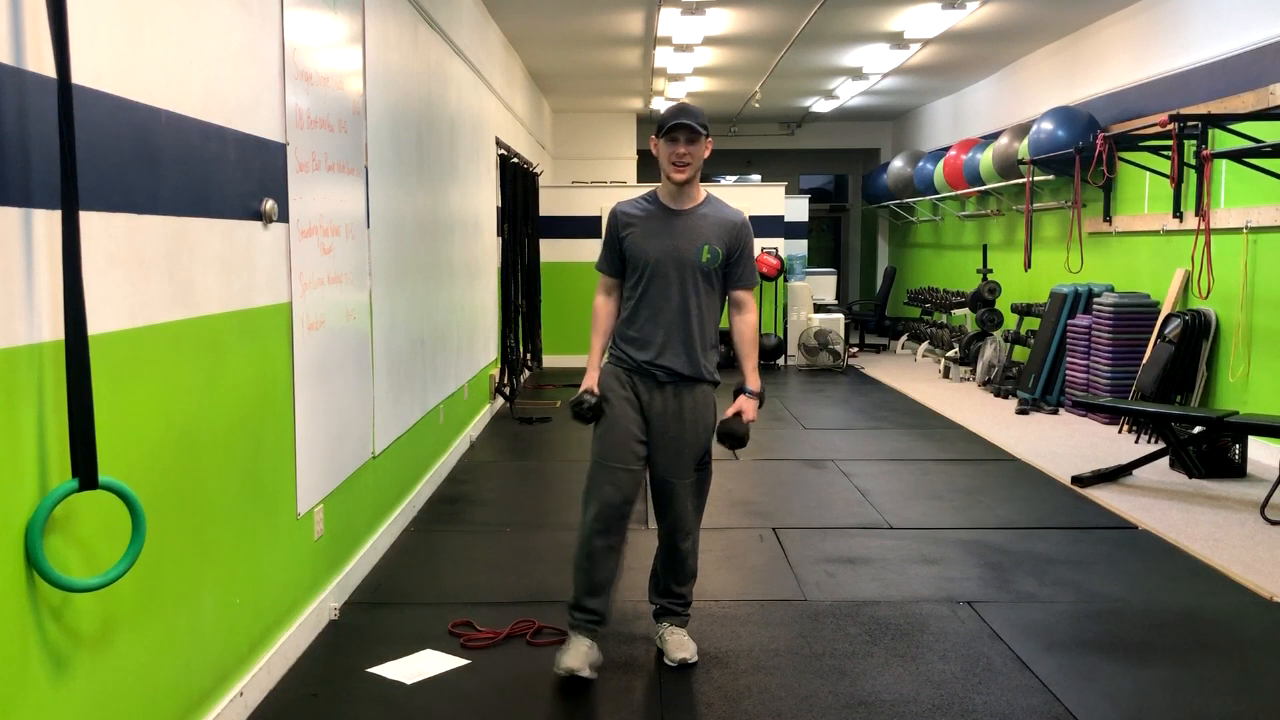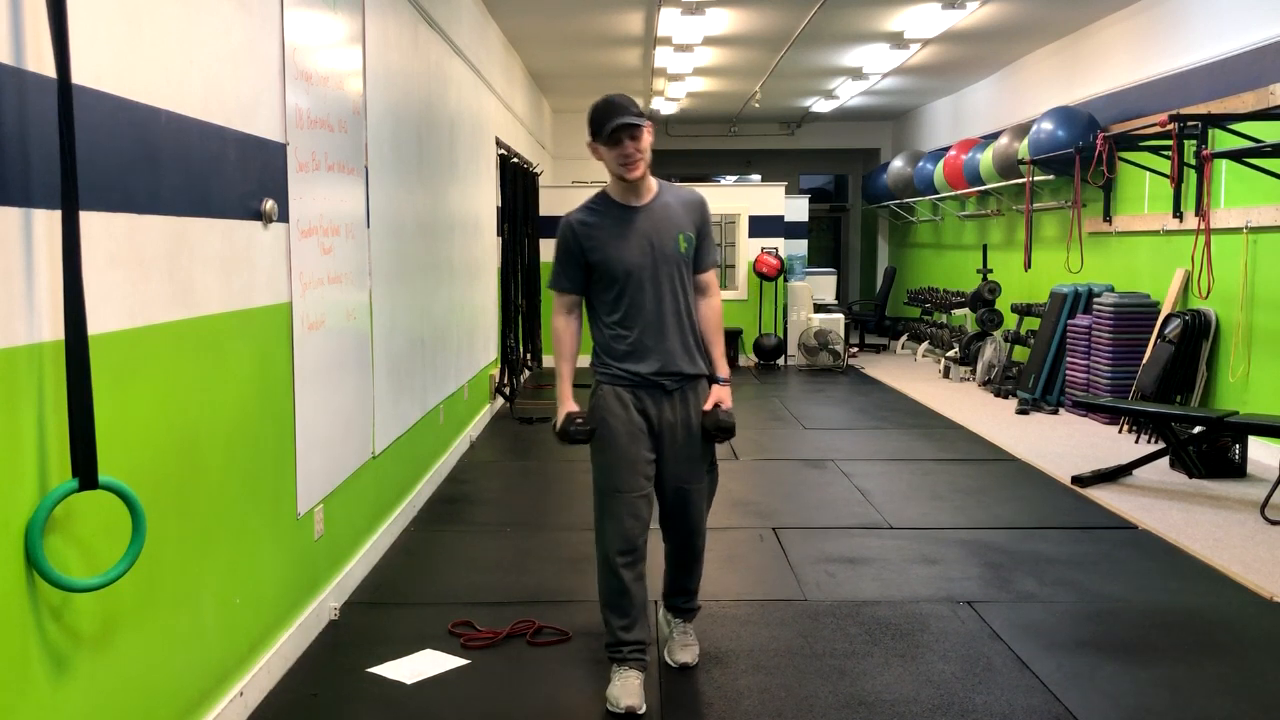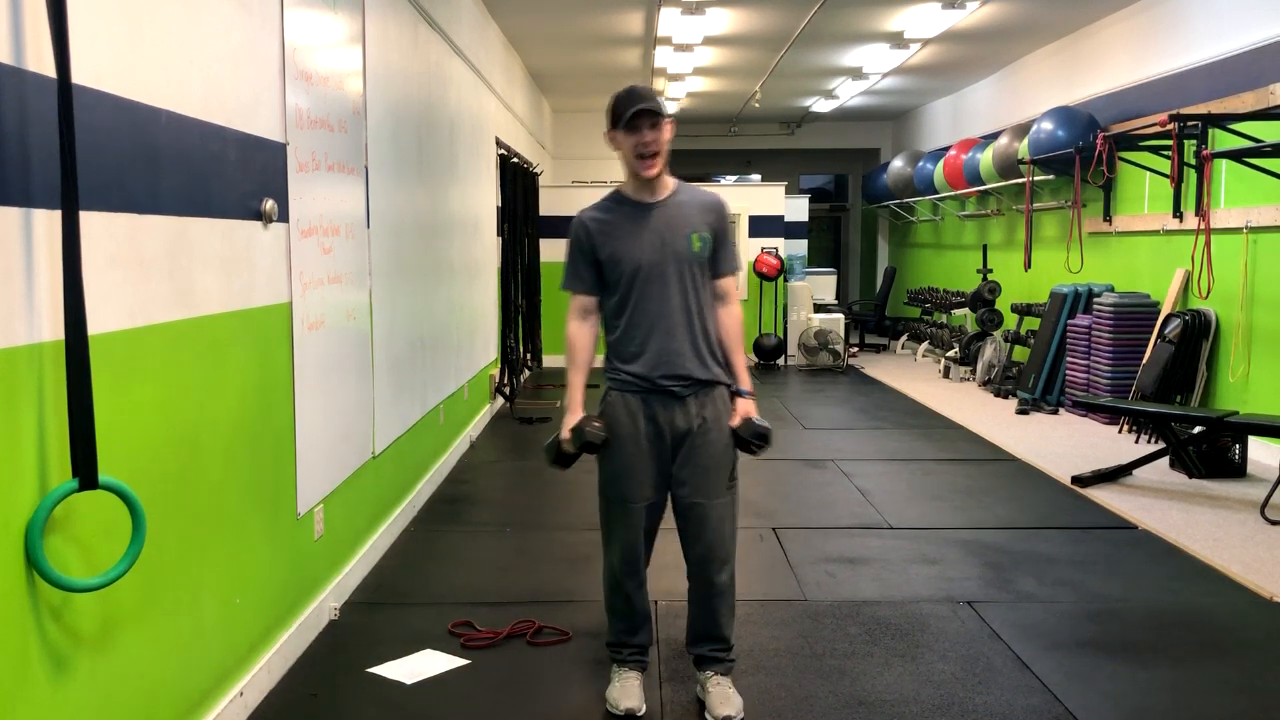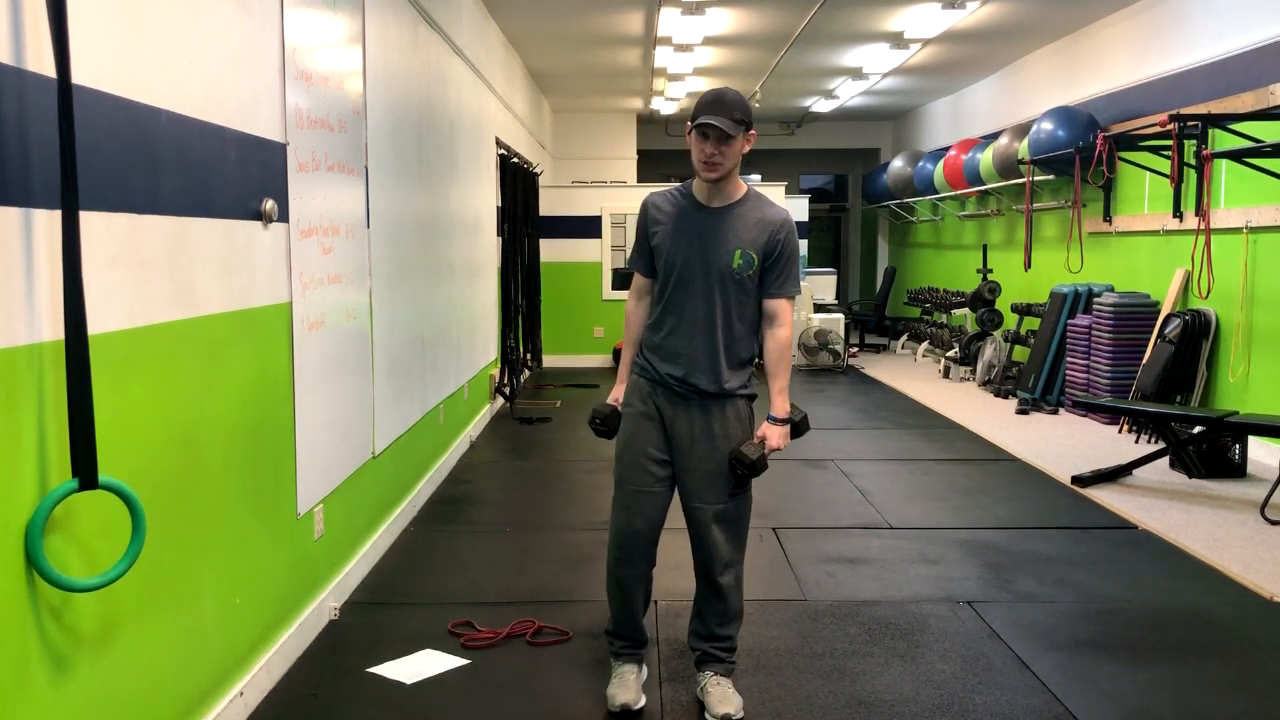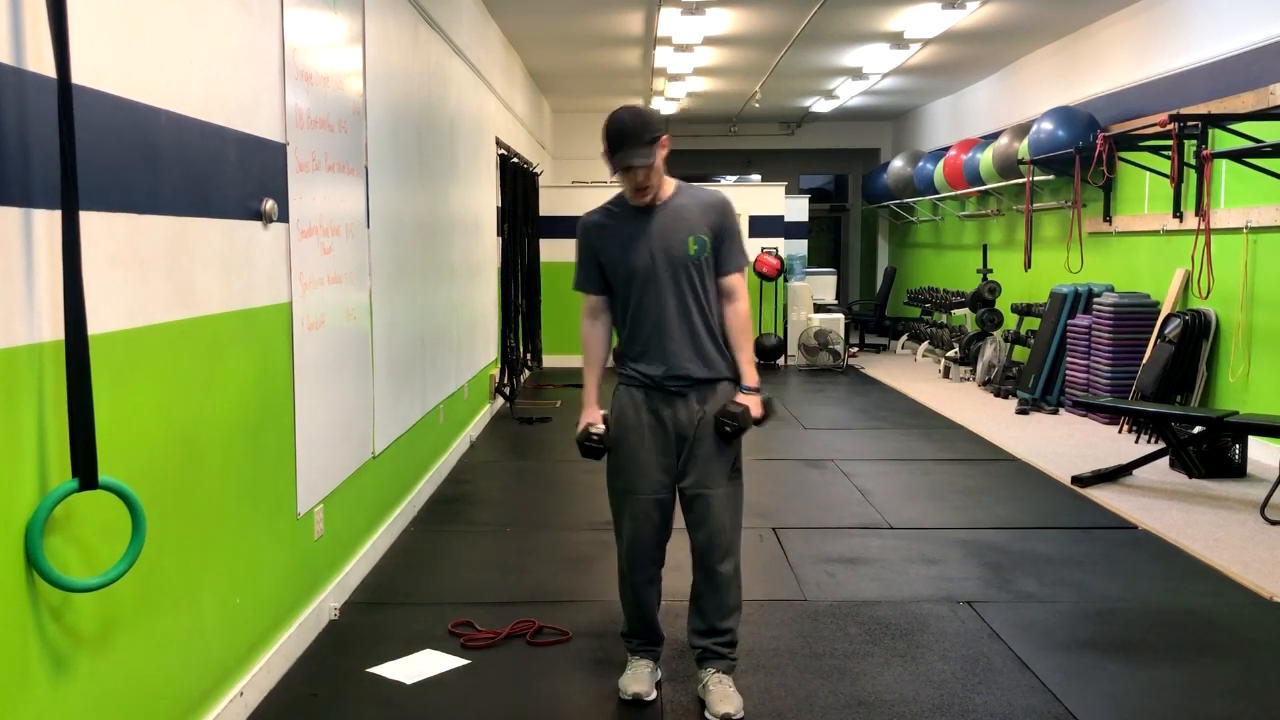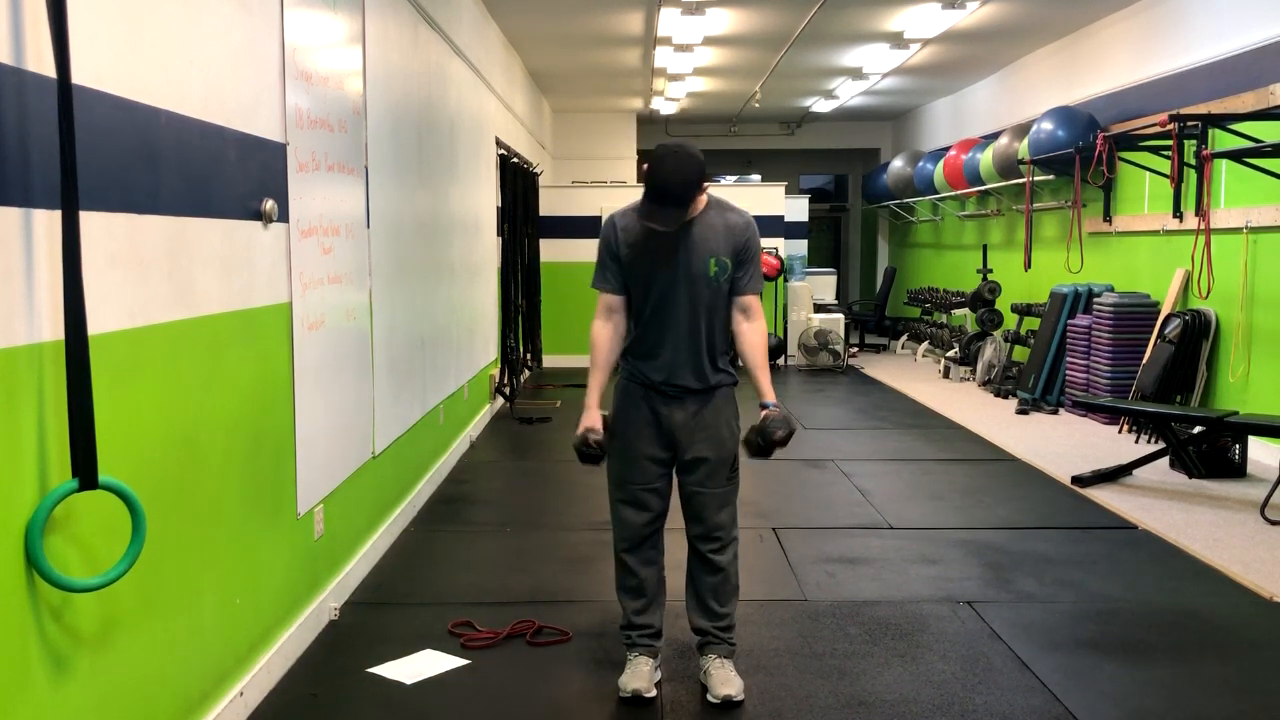
dt=0.7s
person 1, frame 1
left shoulder: (730, 225)
right shoulder: (626, 216)
left elbow: (742, 309)
right elbow: (608, 294)
left wrist: (751, 389)
right wrist: (593, 367)
left hip: (691, 388)
right hip: (625, 380)
left knee: (680, 517)
right knee: (606, 507)
left ankle: (671, 618)
right ankle: (584, 629)
person 1, frame 2
left shoulder: (689, 207)
right shoulder: (581, 226)
left elbow: (706, 294)
right elbow: (567, 311)
left wrist: (720, 377)
right wrist: (565, 394)
left hip: (687, 389)
right hip: (619, 394)
left knee: (687, 518)
right knee: (621, 533)
left ankle: (678, 614)
right ankle: (627, 657)
person 1, frame 3
left shoulder: (708, 209)
right shoulder: (593, 224)
left elbow: (725, 301)
right elbow: (583, 317)
left wrist: (743, 388)
right wrist: (573, 405)
left hip: (705, 399)
right hip: (630, 403)
left knee: (711, 543)
right knee: (626, 543)
left ankle: (713, 666)
right ankle: (628, 661)
person 1, frame 4
left shoulder: (772, 226)
right shoulder: (658, 209)
left elbow: (777, 323)
right elbow: (642, 296)
left wrist: (778, 413)
right wrist: (623, 379)
left hip: (722, 406)
right hip: (651, 395)
left knee: (719, 547)
right knee: (631, 533)
left ankle: (714, 665)
right ankle: (627, 655)
person 1, frame 5
left shoulder: (711, 208)
right shoulder: (597, 227)
left elbow: (734, 298)
right elbow: (596, 316)
left wrist: (748, 383)
right wrist: (591, 401)
left hip: (711, 394)
right hip: (639, 399)
left knee: (718, 538)
right knee: (639, 537)
left ankle: (716, 664)
right ankle: (643, 651)
person 1, frame 6
left shoulder: (736, 228)
right shoulder: (621, 228)
left elbow: (747, 316)
right elbow: (610, 317)
left wrist: (768, 399)
right wrist: (592, 404)
left hip: (709, 398)
right hip: (640, 398)
left knee: (714, 530)
right knee: (636, 529)
left ankle: (716, 649)
right ankle: (643, 648)
